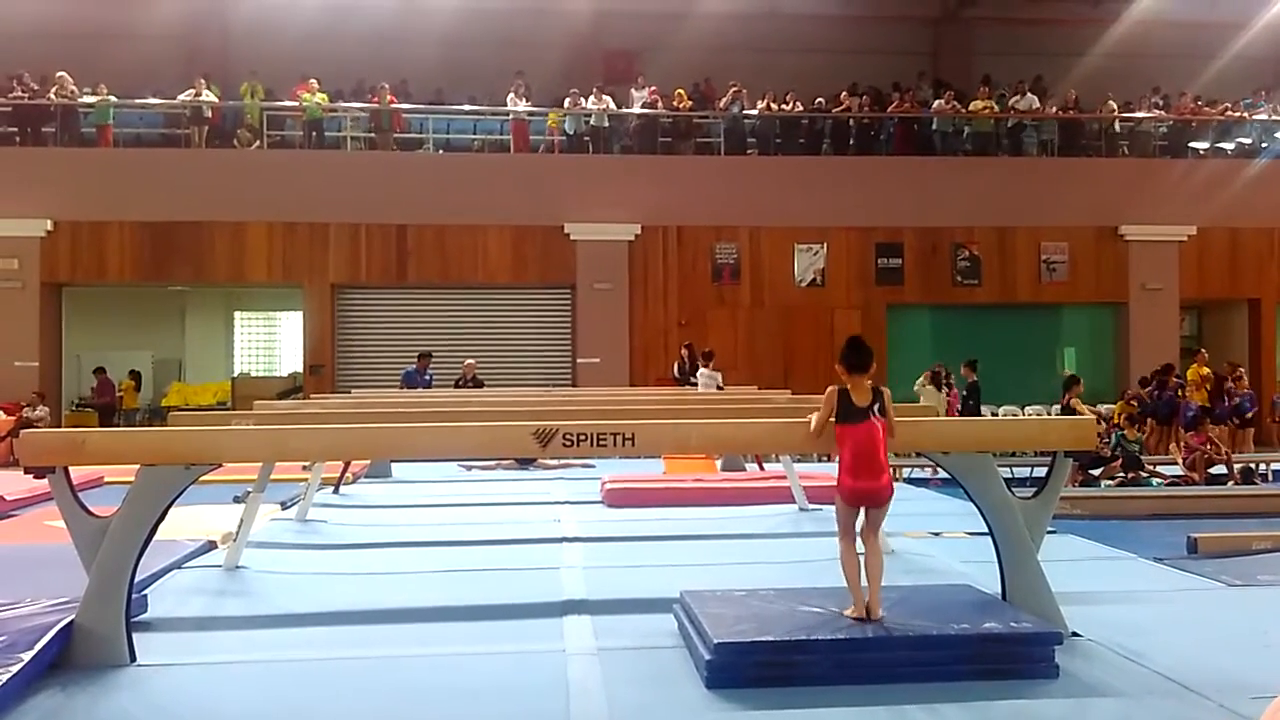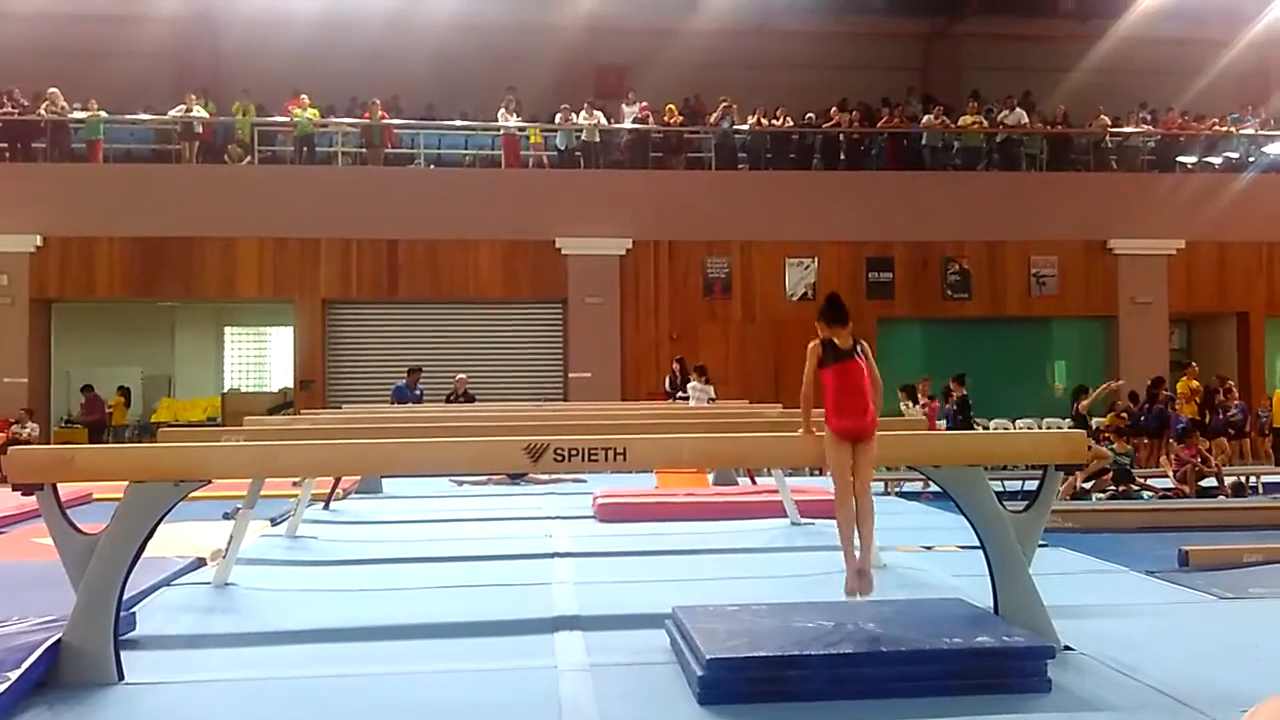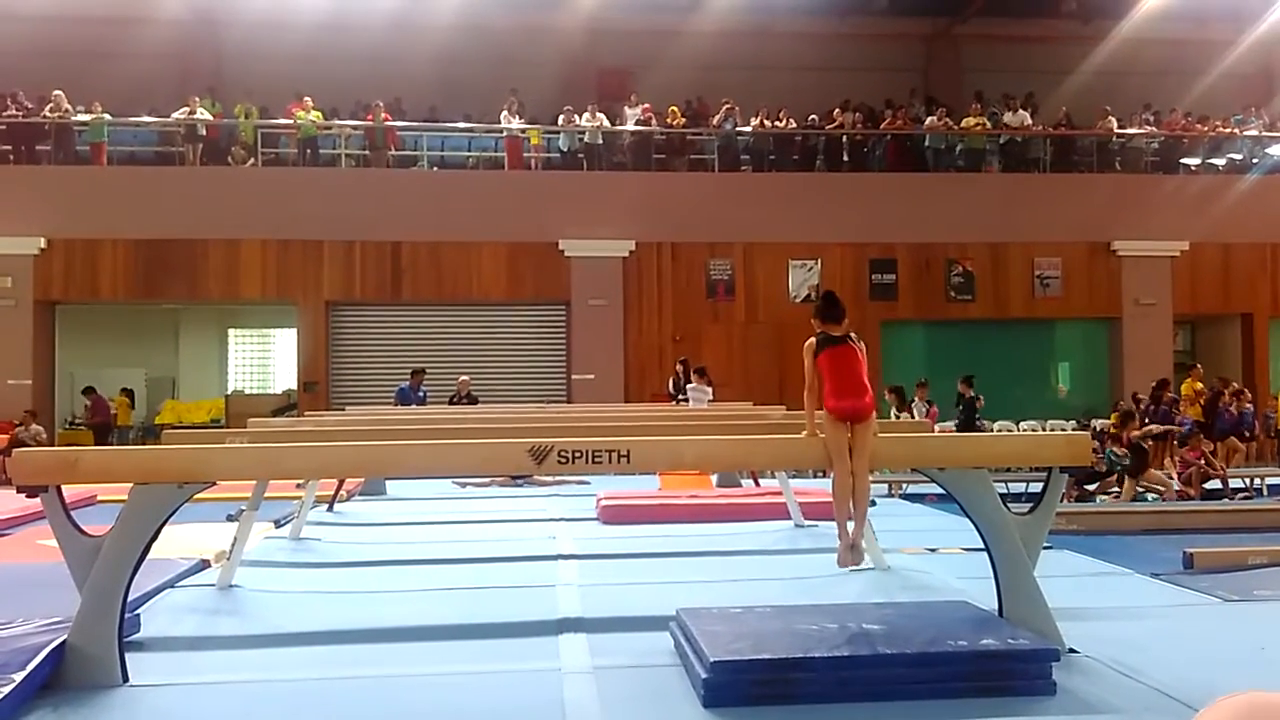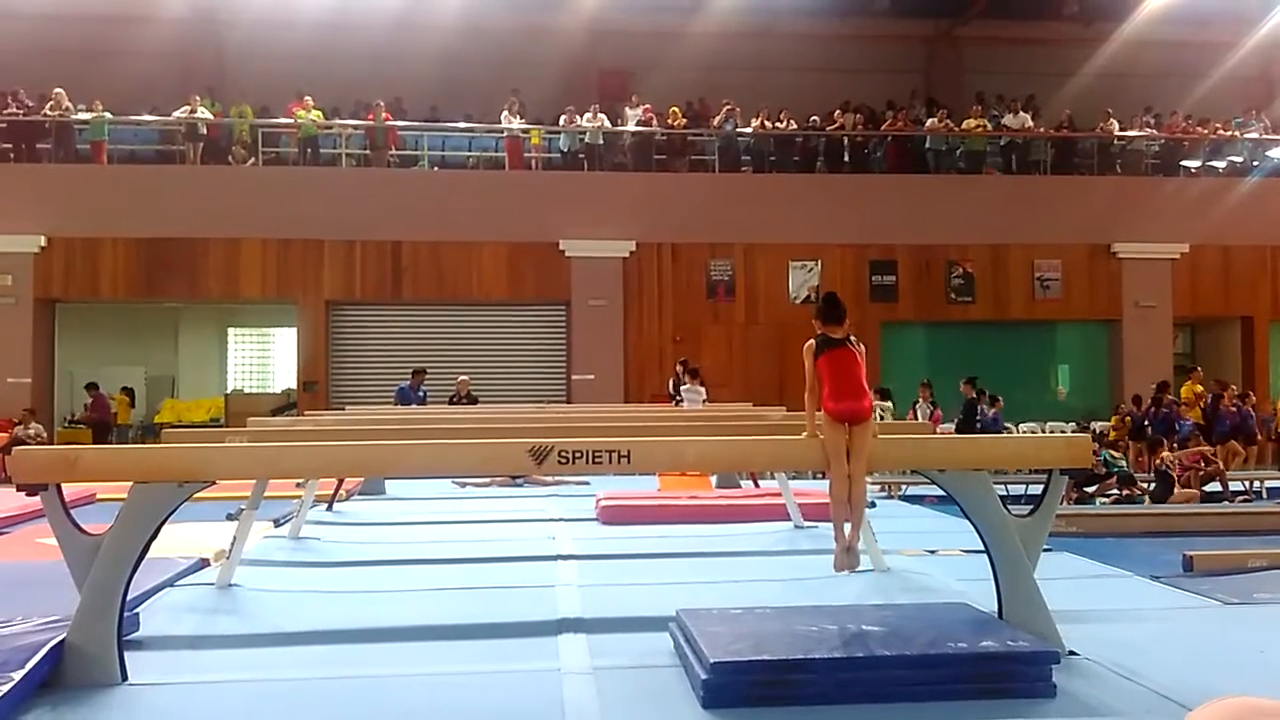
dt=0.4s
person 1, frame 1
left shoulder: (835, 394)
right shoulder: (882, 394)
left elbow: (816, 432)
left wrist: (814, 416)
left hip: (851, 486)
right hip: (881, 486)
left knee: (847, 540)
right knee: (871, 538)
left ankle: (858, 603)
right ankle: (874, 603)
person 1, frame 2
left shoulder: (817, 347)
right shoulder: (862, 346)
left elbow: (808, 392)
right elbow: (877, 386)
left wrist: (806, 424)
left hip: (838, 422)
right hip: (866, 420)
left knee: (843, 493)
right knee: (863, 490)
left ankle: (851, 559)
right ankle: (865, 558)
person 1, frame 3
left shoulder: (812, 344)
right shoulder: (857, 342)
left elbow: (811, 388)
left wrist: (810, 426)
right wrist: (872, 422)
left hip: (836, 404)
right hip: (864, 402)
left knee: (841, 469)
right knee: (861, 469)
left ankle: (844, 535)
right ankle: (858, 533)
person 1, frame 4
left shoulder: (812, 346)
right shoulder: (857, 344)
left elbow: (812, 389)
left wrist: (810, 427)
right wrist: (871, 422)
left hip: (834, 407)
right hip: (862, 405)
left knee: (838, 473)
right knee: (858, 473)
left ankle: (840, 538)
right ankle: (854, 538)
